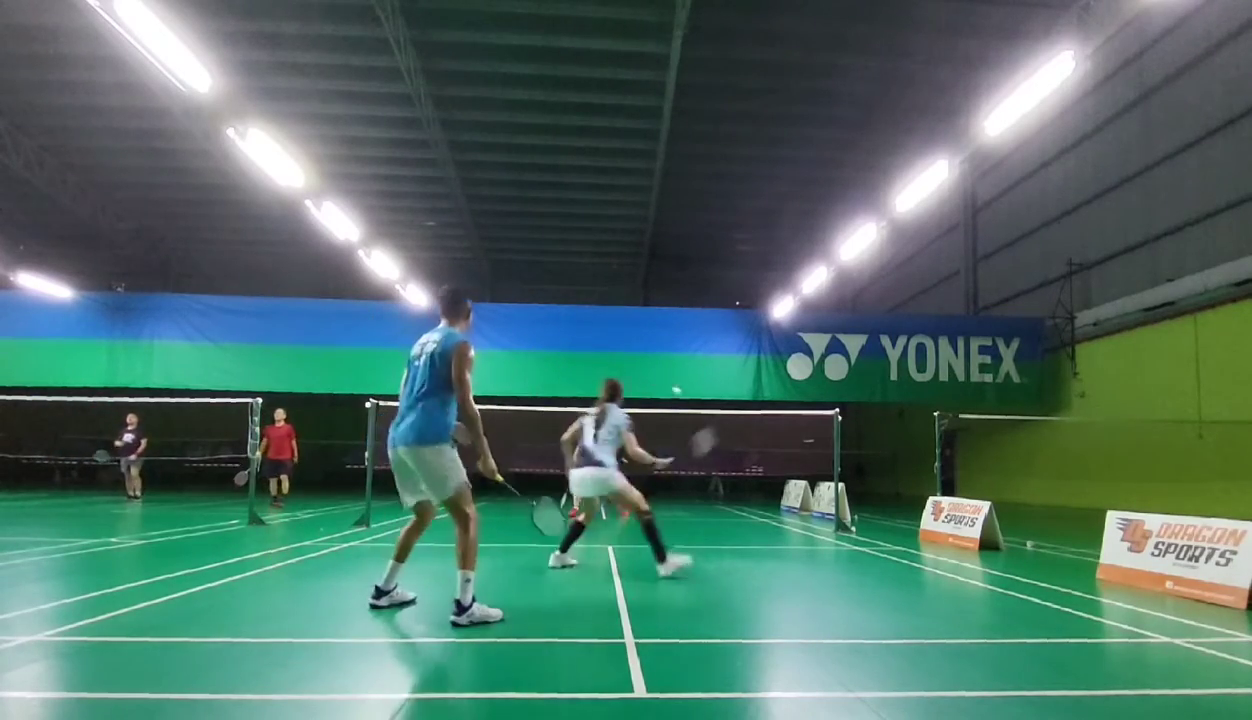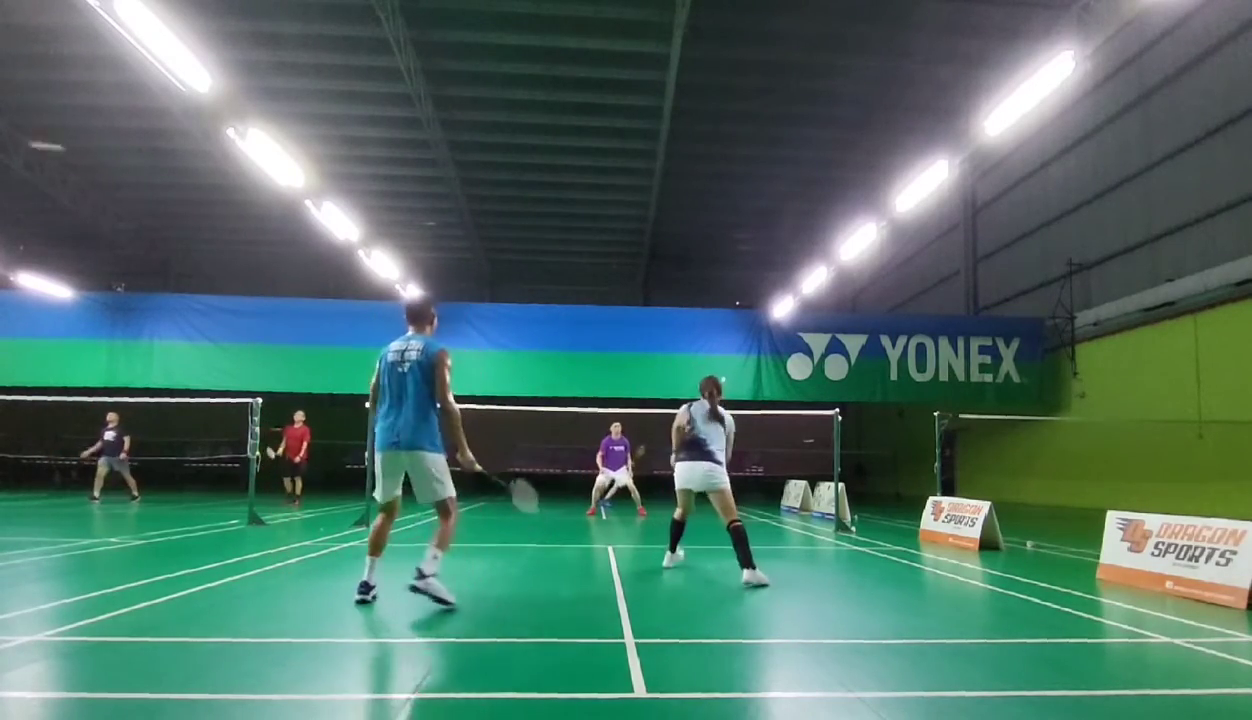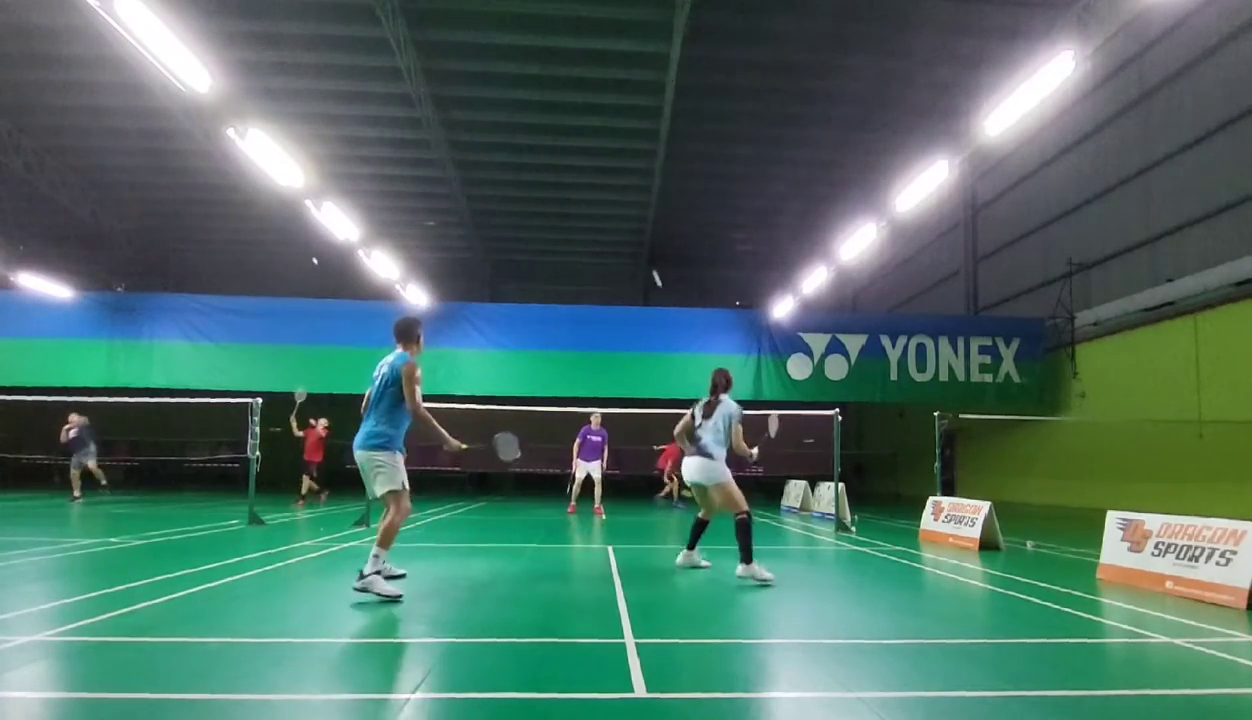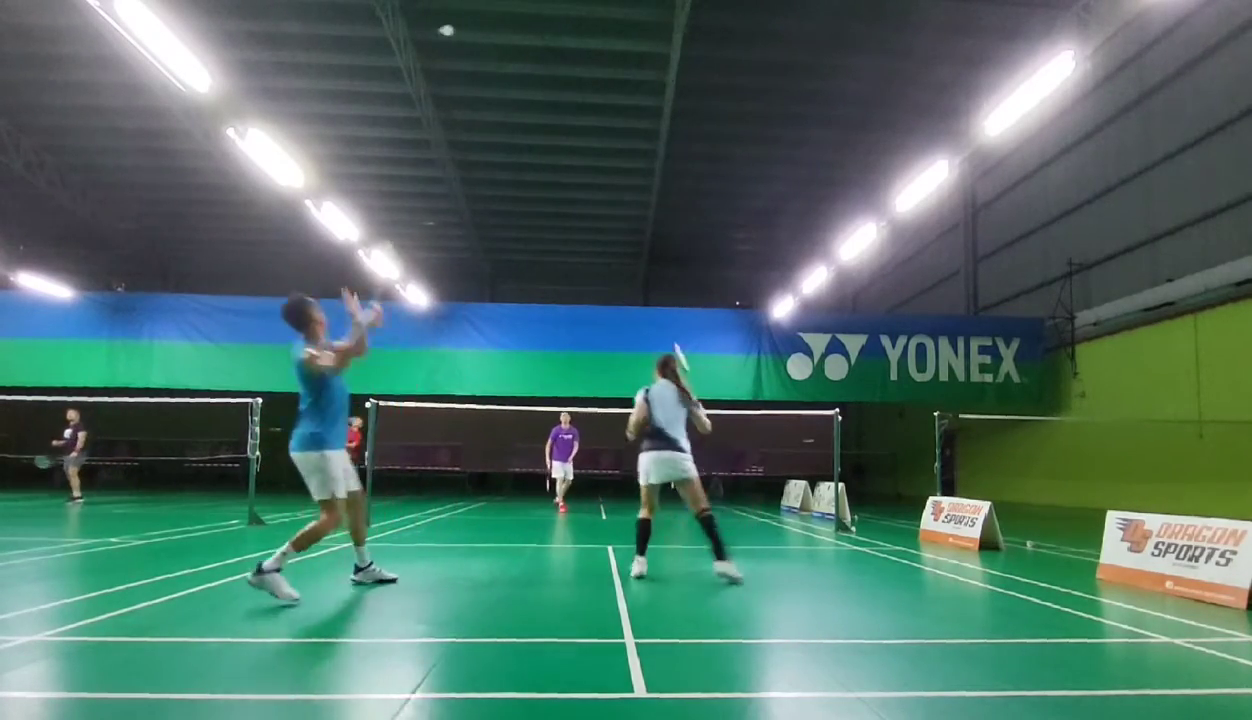
dt=0.7s
person 1, frame 1
left shoulder: (421, 343)
right shoulder: (459, 345)
right elbow: (465, 402)
right wrist: (485, 454)
left hip: (399, 439)
right hip: (429, 441)
left knee: (422, 518)
right knee: (467, 517)
left ankle: (385, 589)
right ankle: (465, 604)
person 1, frame 2
left shoulder: (388, 351)
right shoulder: (438, 353)
left elbow: (374, 401)
right elbow: (446, 404)
right wrist: (463, 448)
left hip: (386, 441)
right hip: (422, 443)
left knee: (388, 512)
right knee: (448, 511)
left ankle: (367, 583)
right ankle: (427, 573)
person 1, frame 3
left shoulder: (384, 364)
right shoulder: (409, 366)
right elbow: (415, 408)
right wrist: (445, 438)
left hip: (366, 444)
right hip: (381, 446)
left knee: (397, 505)
right knee: (400, 508)
left ankle: (378, 564)
right ankle: (368, 575)
person 1, frame 4
left shoulder: (323, 348)
right shoulder: (309, 351)
left elbow: (345, 355)
right elbow: (339, 363)
left wrist: (357, 319)
right wrist: (364, 326)
left hip: (329, 444)
right hip: (315, 444)
left knee: (356, 502)
right knee: (333, 517)
left ankle: (364, 567)
right ankle: (269, 568)
person 2, frame 1
left shoulder: (588, 416)
right shoulder: (622, 418)
left elbow: (565, 440)
right elbow: (633, 451)
left wrist: (571, 463)
right wrist: (657, 462)
left hip: (579, 473)
right hip: (601, 473)
left knee: (588, 515)
right knee: (643, 512)
left ankle: (560, 555)
right ankle: (665, 562)
person 2, frame 2
left shoulder: (690, 407)
right shoulder: (727, 417)
left elbow: (679, 425)
right elbow: (728, 455)
left wrist: (676, 451)
left hip: (685, 465)
right hip: (712, 468)
left knee: (682, 510)
right knee: (733, 520)
left ankle: (671, 555)
right ankle: (749, 570)
person 2, frame 3
left shoulder: (700, 406)
right shoulder: (732, 407)
left elbow: (678, 433)
right elbow: (738, 446)
right wrist: (751, 453)
left hip: (690, 465)
right hip: (711, 465)
left knee: (707, 511)
right knee: (742, 512)
left ankle: (689, 554)
right ankle: (747, 564)
person 2, frame 4
left shoulder: (646, 393)
right shoulder: (685, 395)
left elbow: (635, 423)
right elbow: (706, 428)
left wrist: (632, 433)
right wrist: (699, 411)
left hip: (651, 456)
right hip: (678, 456)
left knee: (647, 510)
right knee: (702, 510)
left ankle: (640, 561)
right ankle: (721, 561)
